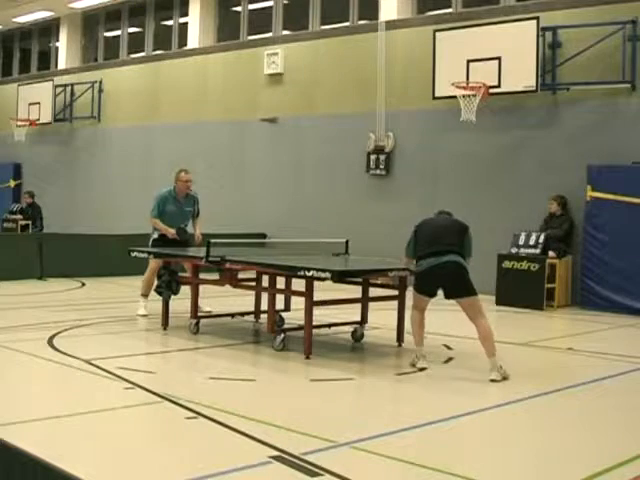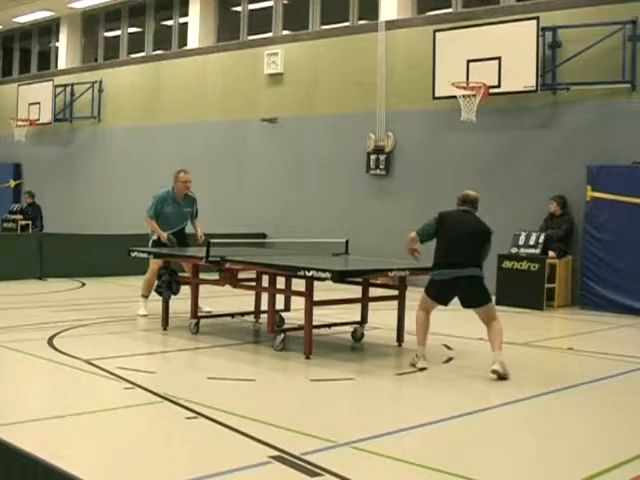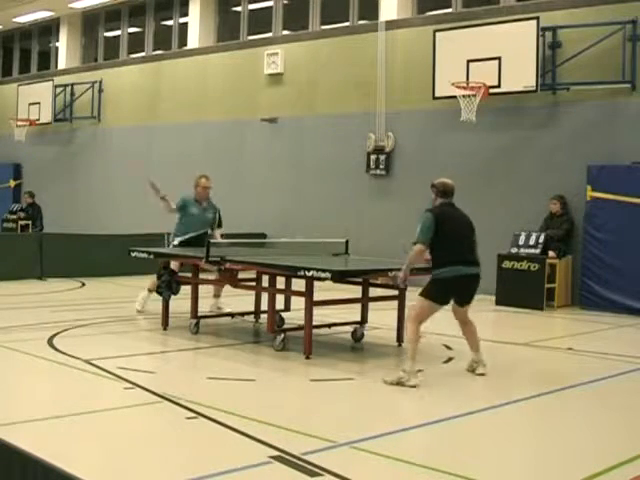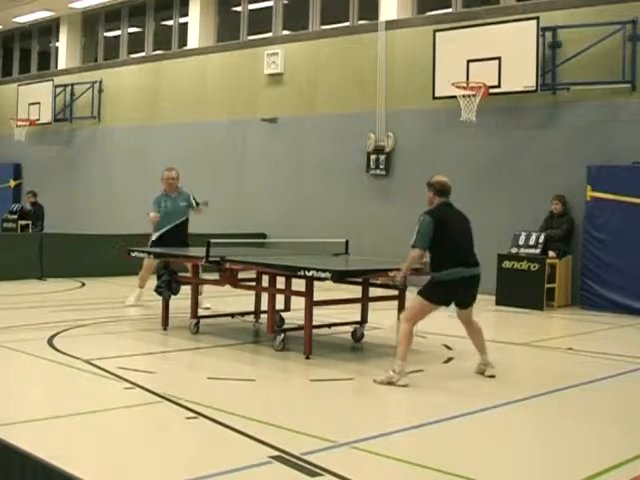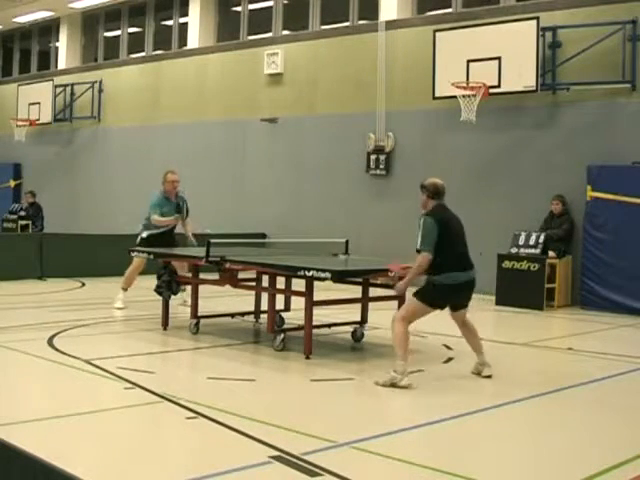
dt=1s
person 1, frame 1
left shoulder: (421, 225)
right shoulder: (461, 226)
left elbow: (408, 259)
right elbow: (466, 258)
left wrist: (419, 268)
left hip: (426, 268)
right hip: (454, 267)
left knee: (417, 309)
right knee: (478, 318)
left ankle: (419, 357)
right ankle: (495, 367)
person 1, frame 2
left shoulder: (442, 217)
right shoulder: (484, 228)
left elbow: (413, 237)
left wrist: (412, 248)
left hip: (442, 276)
right hip: (471, 277)
left knee: (423, 309)
right knee: (492, 320)
left ankle: (420, 357)
right ankle: (498, 361)
person 1, frame 3
left shoulder: (432, 214)
right shoulder: (465, 218)
left elbow: (420, 248)
left wrist: (405, 269)
left hip: (447, 276)
right hip: (472, 274)
left knee: (414, 320)
right knee: (462, 316)
left ankle: (408, 372)
right ankle: (478, 361)
person 1, frame 4
left shoulder: (430, 216)
right shoulder: (462, 217)
left elbow: (417, 253)
left wrist: (402, 271)
right wrist: (435, 260)
left hip: (446, 280)
right hip: (472, 277)
left knee: (407, 318)
right knee: (467, 319)
left ankle: (398, 372)
right ankle: (486, 363)
person 1, frame 5
left shoulder: (429, 218)
right shoulder: (453, 218)
left elbow: (426, 257)
left wrist: (406, 281)
right wrist: (415, 270)
left hip: (445, 282)
right hip: (466, 280)
left knee: (401, 319)
right knee: (461, 320)
left ankle: (400, 373)
right ankle: (483, 364)
person 2, frame 1
left shoulder: (193, 198)
right shoulder: (163, 196)
left elbow: (195, 217)
right elbow: (153, 219)
left wrist: (197, 230)
right wrist: (167, 230)
left hip: (181, 236)
right hip: (161, 236)
left knee: (193, 267)
right knee: (153, 267)
right ankle: (143, 303)
person 2, frame 2
left shoulder: (191, 198)
right shoulder: (161, 197)
left elbow: (194, 218)
right elbow: (150, 218)
left wrist: (198, 230)
right wrist: (161, 234)
left hip: (179, 237)
right hip: (160, 238)
right knee: (155, 268)
right ankle: (143, 304)
person 2, frame 3
left shoulder: (214, 208)
right shoulder: (187, 200)
left elbow: (216, 229)
right elbow: (172, 209)
left wrist: (218, 241)
right wrist: (163, 198)
right hip: (181, 243)
right knee: (169, 271)
left ankle: (216, 304)
right ankle: (145, 296)
person 2, frame 4
left shoulder: (185, 195)
right shoulder: (159, 199)
left elbow: (196, 209)
right elbow: (151, 218)
left wrist: (201, 207)
right wrist: (154, 217)
left hip: (180, 240)
right hip: (161, 239)
right knee: (147, 268)
right ankle: (137, 295)
person 2, frame 5
left shoulder: (181, 200)
right shoulder: (158, 199)
left elbow: (185, 219)
right elbow: (154, 219)
left wrist: (189, 234)
right wrist: (171, 220)
left hip: (168, 238)
right hip: (149, 236)
left knee: (182, 265)
right knee: (137, 265)
left ankle: (184, 297)
right ankle: (120, 297)
